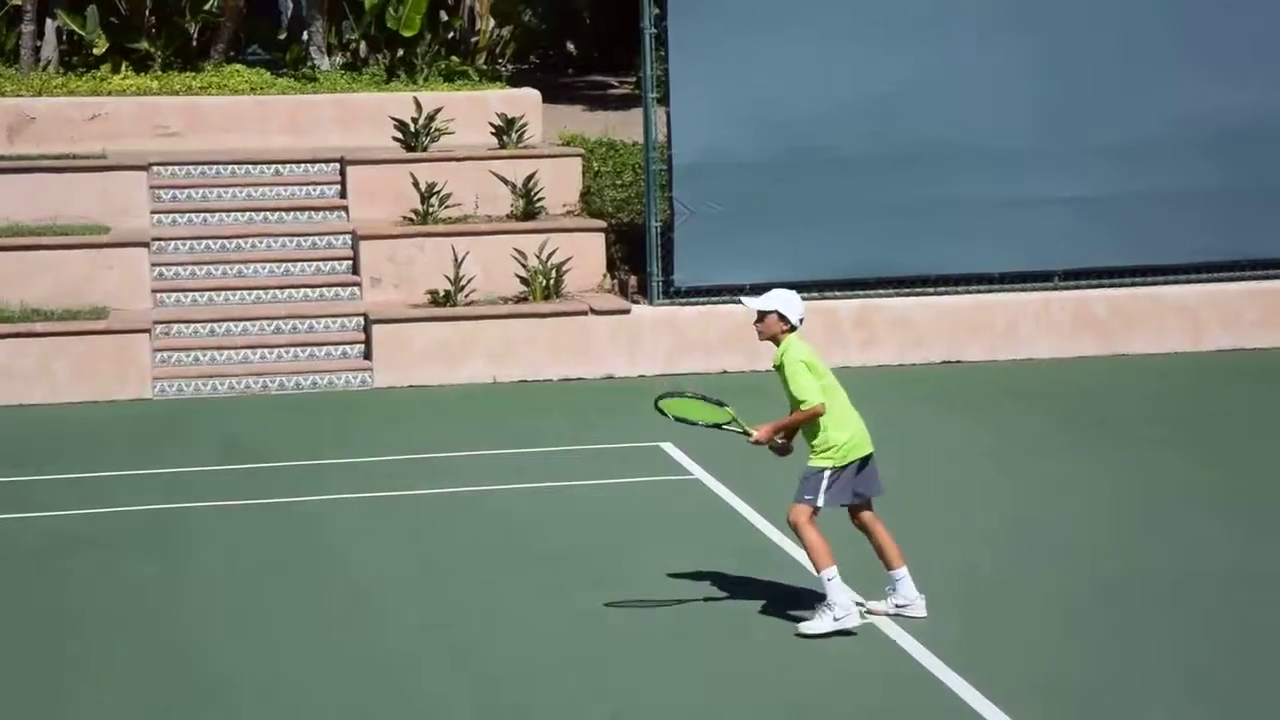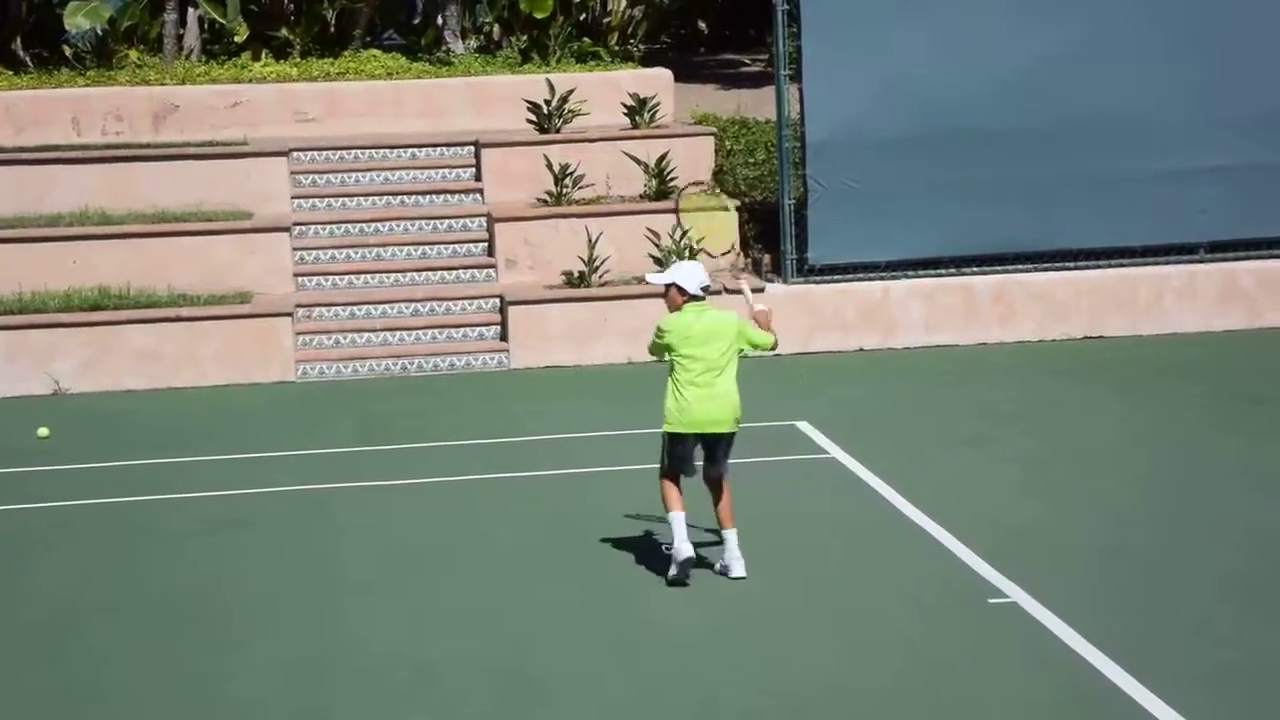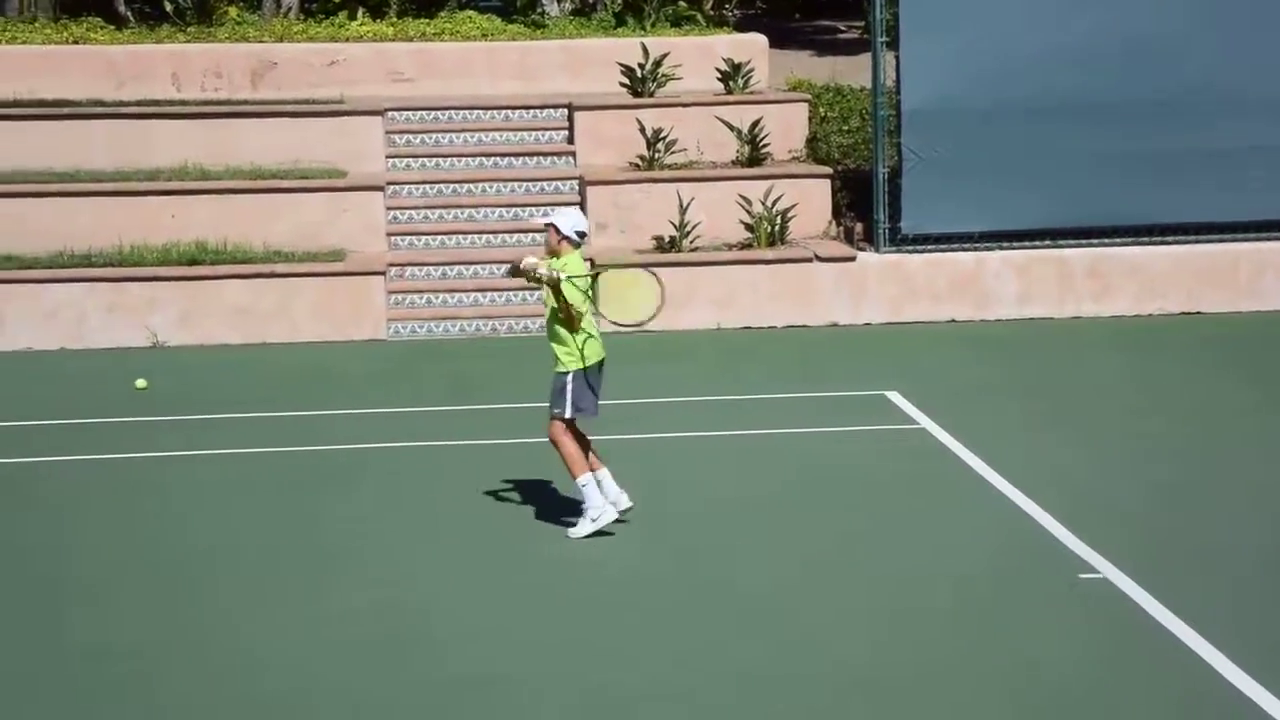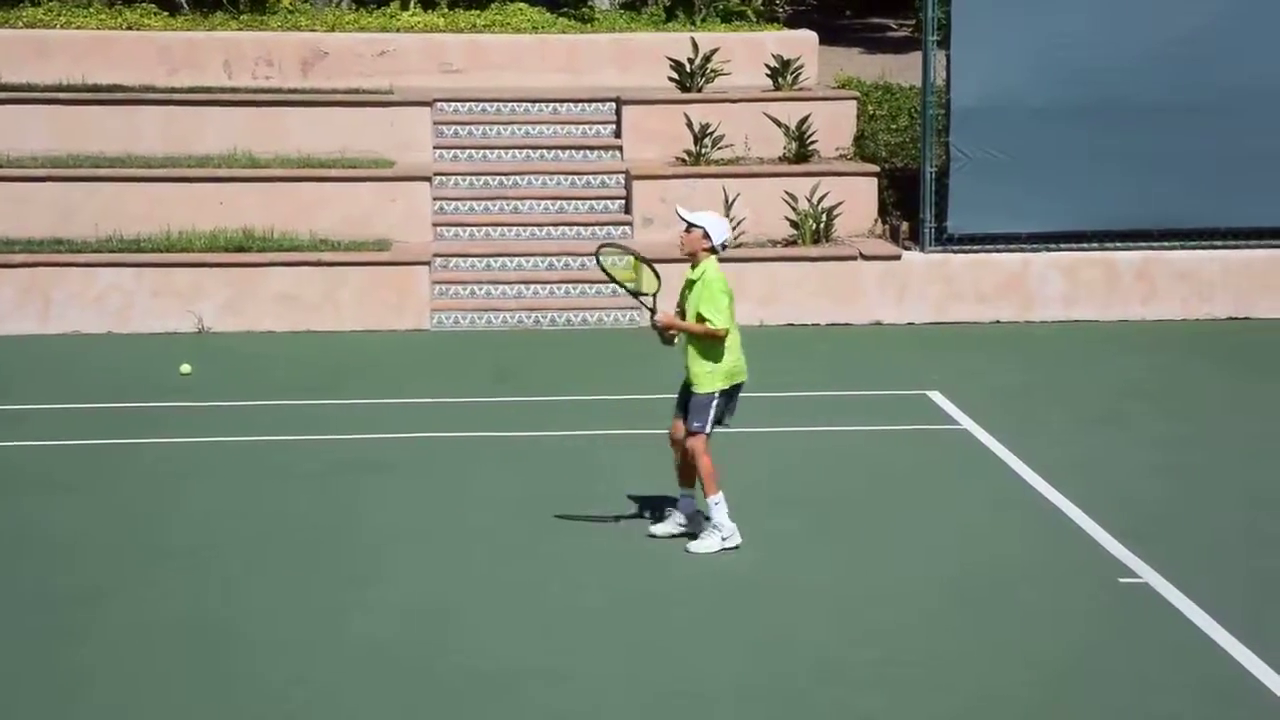
dt=1s
person 1, frame 1
left shoulder: (793, 356)
right shoulder: (792, 353)
left elbow: (816, 407)
right elbow: (803, 408)
left wrist: (773, 430)
right wrist: (785, 436)
left hip: (835, 449)
right hip: (852, 444)
left knee: (800, 518)
right knee: (864, 518)
left ankle: (840, 606)
right ankle: (907, 595)
person 1, frame 2
left shoulder: (670, 327)
right shoulder: (732, 321)
left elbow: (655, 350)
right elbow: (770, 343)
right wrist: (764, 321)
left hip: (685, 418)
right hip: (724, 417)
left knee: (670, 478)
right knee: (716, 480)
left ankle: (682, 547)
right ankle: (733, 558)
person 1, frame 3
left shoulder: (573, 268)
right shoulder: (555, 264)
left elbow: (574, 321)
right elbow: (512, 273)
left wrist: (556, 288)
right wrist: (526, 265)
left hip: (578, 359)
right hip: (575, 360)
left knee: (559, 430)
right knee: (567, 429)
left ankle: (596, 507)
right ankle: (610, 494)
person 1, frame 4
left shoulder: (713, 278)
right shoulder: (692, 275)
left elbow: (719, 329)
left wrist: (675, 324)
right wrist: (668, 325)
left hip: (717, 373)
right hip: (698, 371)
left knee: (696, 447)
right knee: (678, 436)
left ankle: (722, 527)
right ankle: (686, 513)
